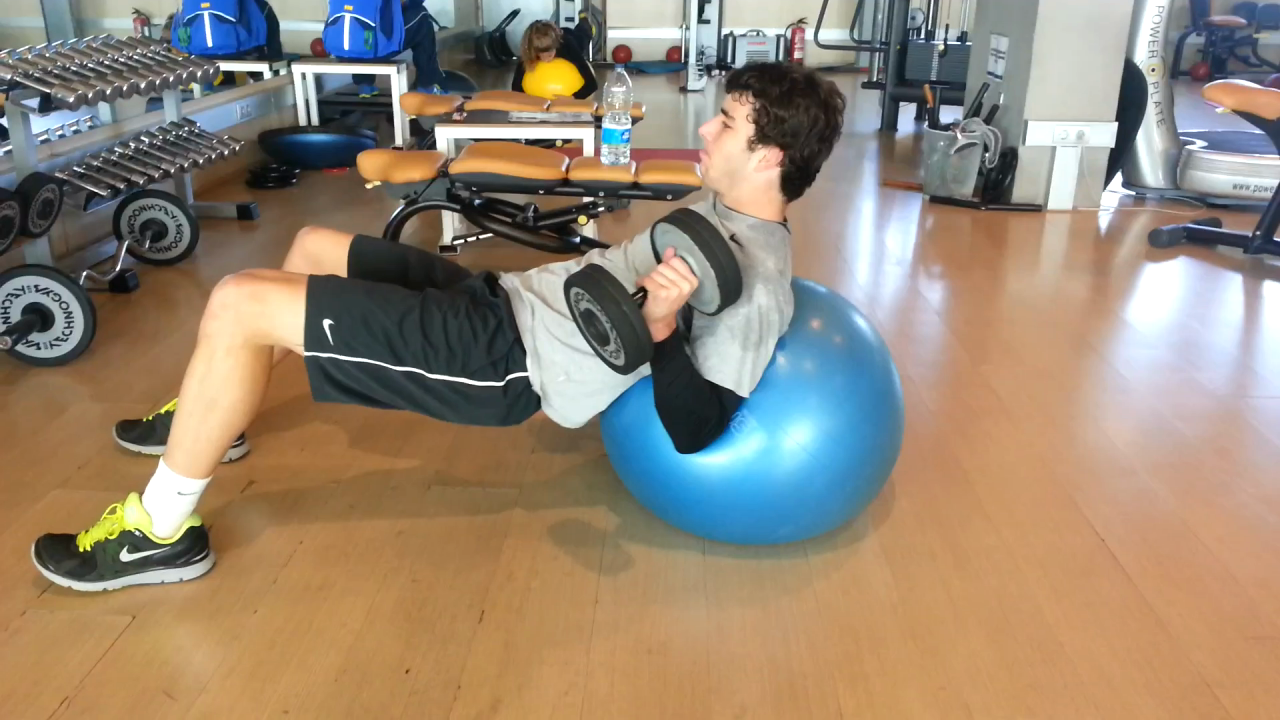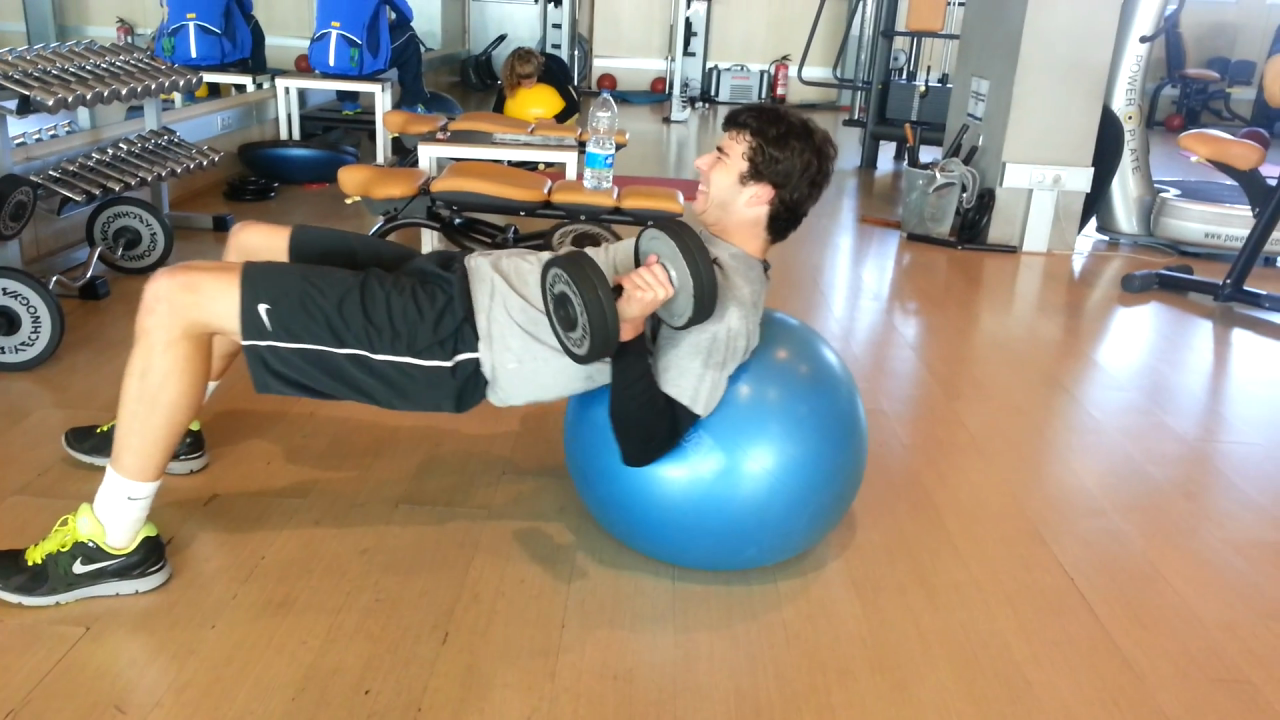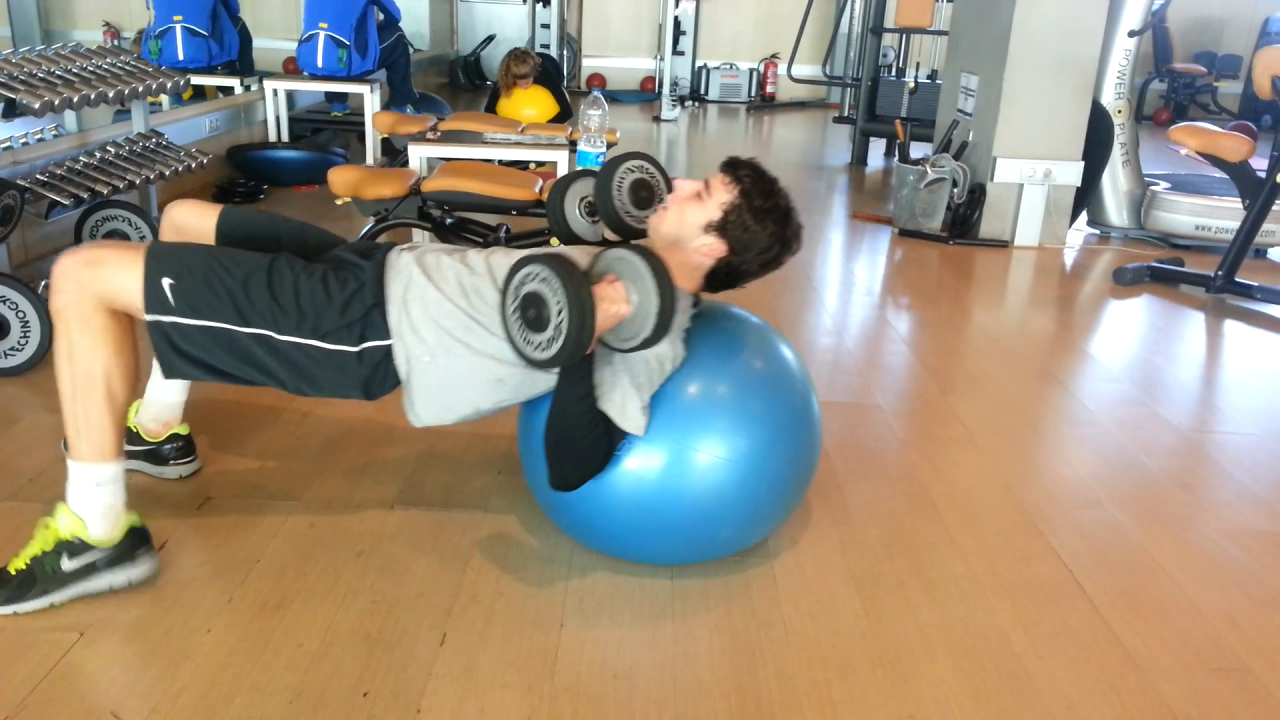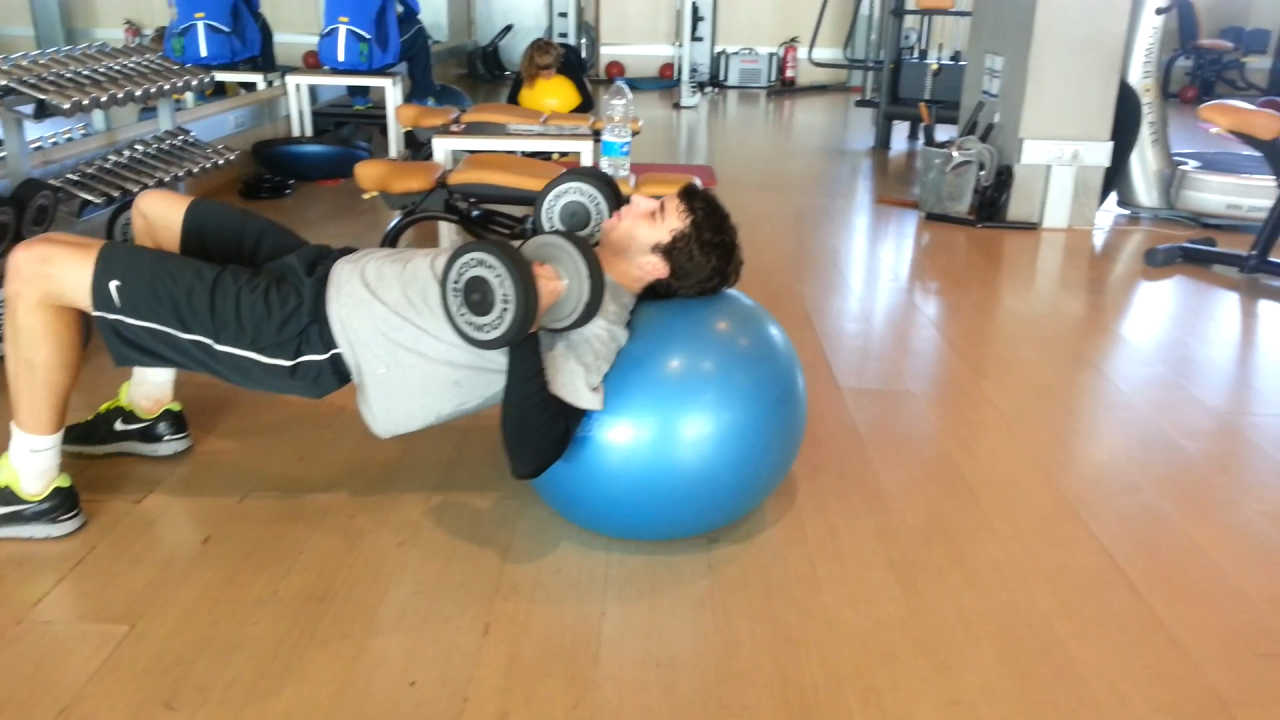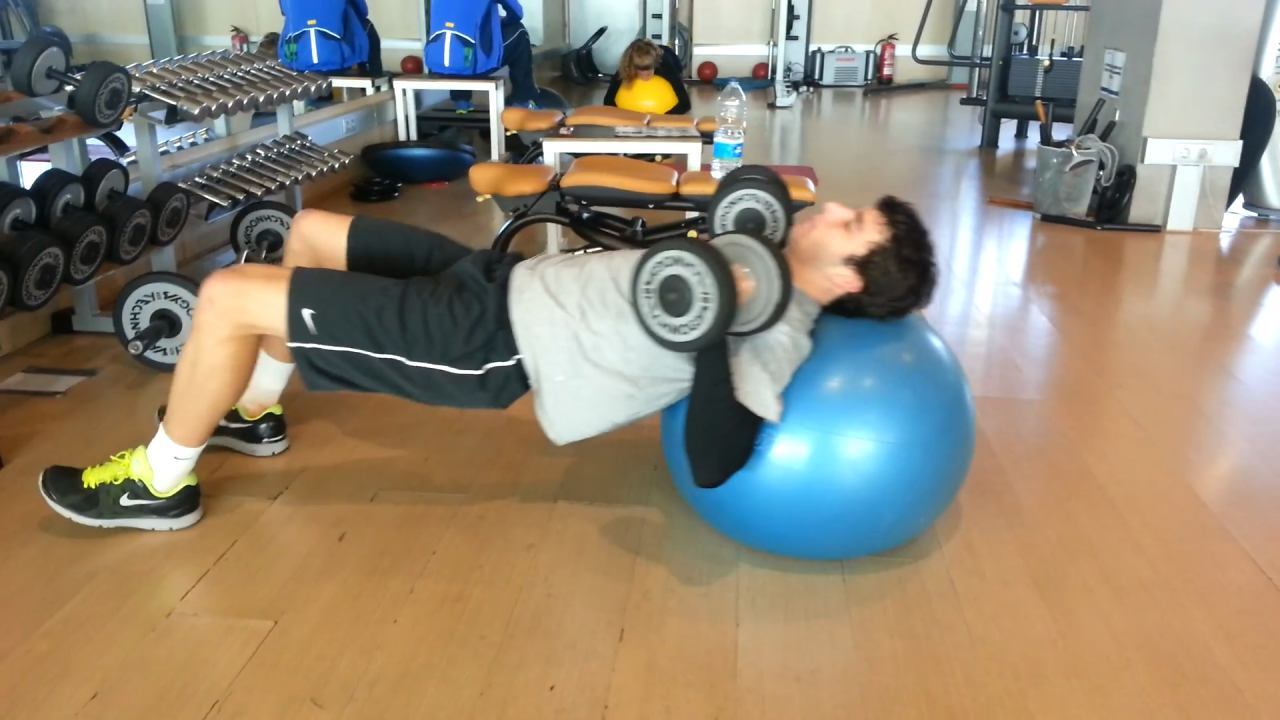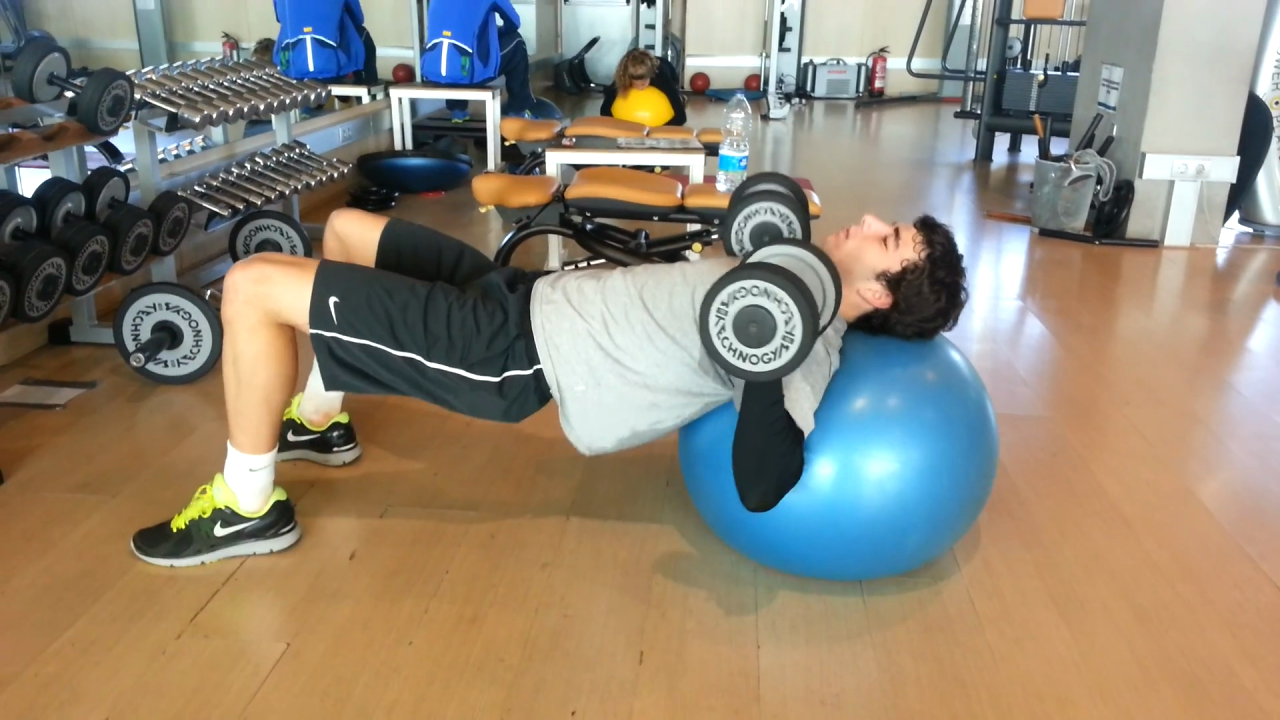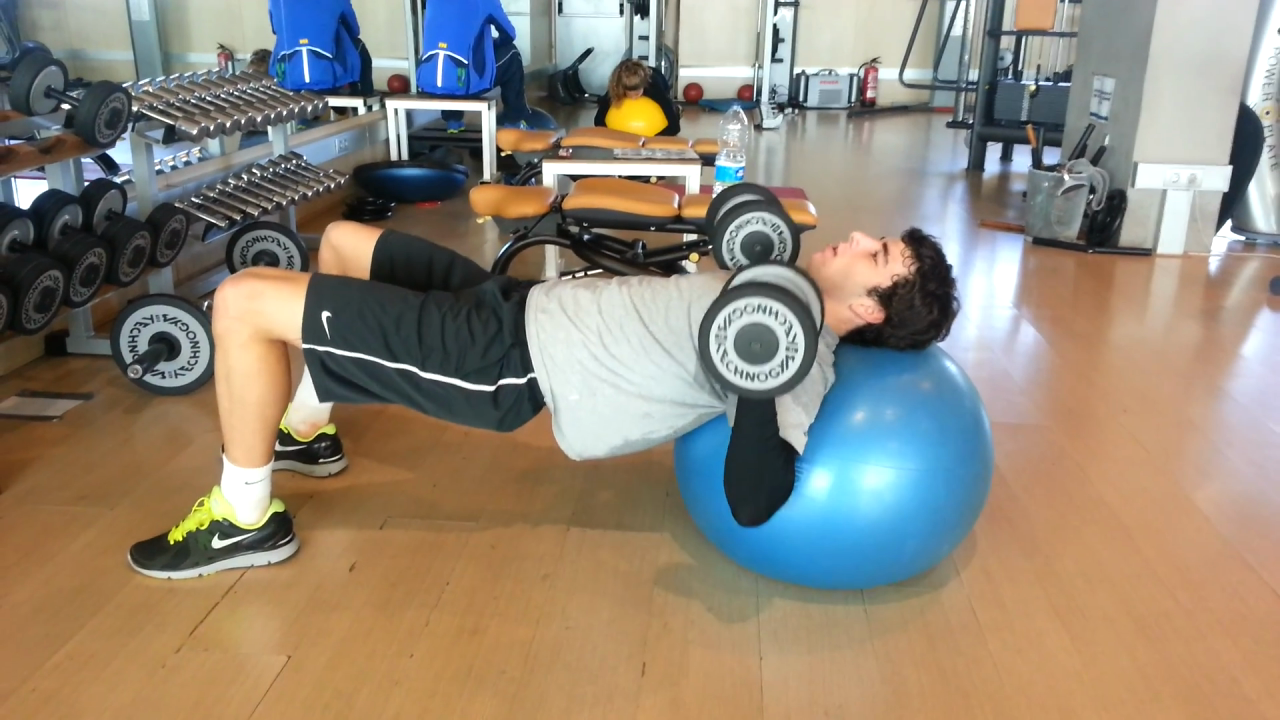
dt=0.7s
person 1, frame 1
left shoulder: (755, 288)
right shoulder: (725, 216)
left elbow: (694, 429)
left wrist: (661, 327)
left hip: (504, 360)
right hip: (500, 301)
left knee: (239, 303)
right knee: (316, 245)
left ankle: (162, 529)
right ankle: (209, 417)
person 1, frame 2
left shoulder: (727, 312)
right shoulder: (709, 255)
left elbow: (643, 440)
left wrist: (628, 326)
left hip: (452, 334)
right hip: (458, 281)
left knee: (173, 297)
right knee: (248, 240)
left ankle: (116, 540)
right ankle: (169, 429)
person 1, frame 3
left shoulder: (650, 337)
left elbow: (570, 466)
left wrist: (583, 339)
right wrist: (602, 237)
left hip: (365, 324)
right hip: (384, 271)
left knee: (83, 275)
right knee: (184, 220)
left ankle: (98, 530)
right ankle: (158, 431)
person 1, frame 4
left shoulder: (594, 329)
left elbow: (530, 454)
left wrist: (526, 325)
right wrist: (550, 264)
left hip: (313, 327)
right hip: (334, 275)
right knee: (155, 210)
right ankle: (150, 412)
person 1, frame 5
left shoulder: (778, 335)
right shoulder: (765, 278)
left elbow: (713, 462)
left wrist: (714, 329)
right wrist: (729, 260)
left hip: (492, 339)
right hip: (510, 283)
left knee: (229, 295)
right knee: (310, 232)
left ankle: (161, 480)
right ankle: (252, 411)
person 1, frame 6
left shoulder: (808, 347)
left elbow: (760, 486)
left hip: (515, 350)
right hip: (531, 298)
left knee: (254, 285)
right knee: (345, 228)
left ankle: (247, 504)
right ankle: (319, 419)
person 1, frame 7
left shoulder: (803, 361)
left elbow: (752, 499)
left hip: (510, 357)
right hip: (524, 303)
left knee: (242, 302)
right knee: (341, 240)
left ankle: (246, 516)
right ankle: (307, 429)
